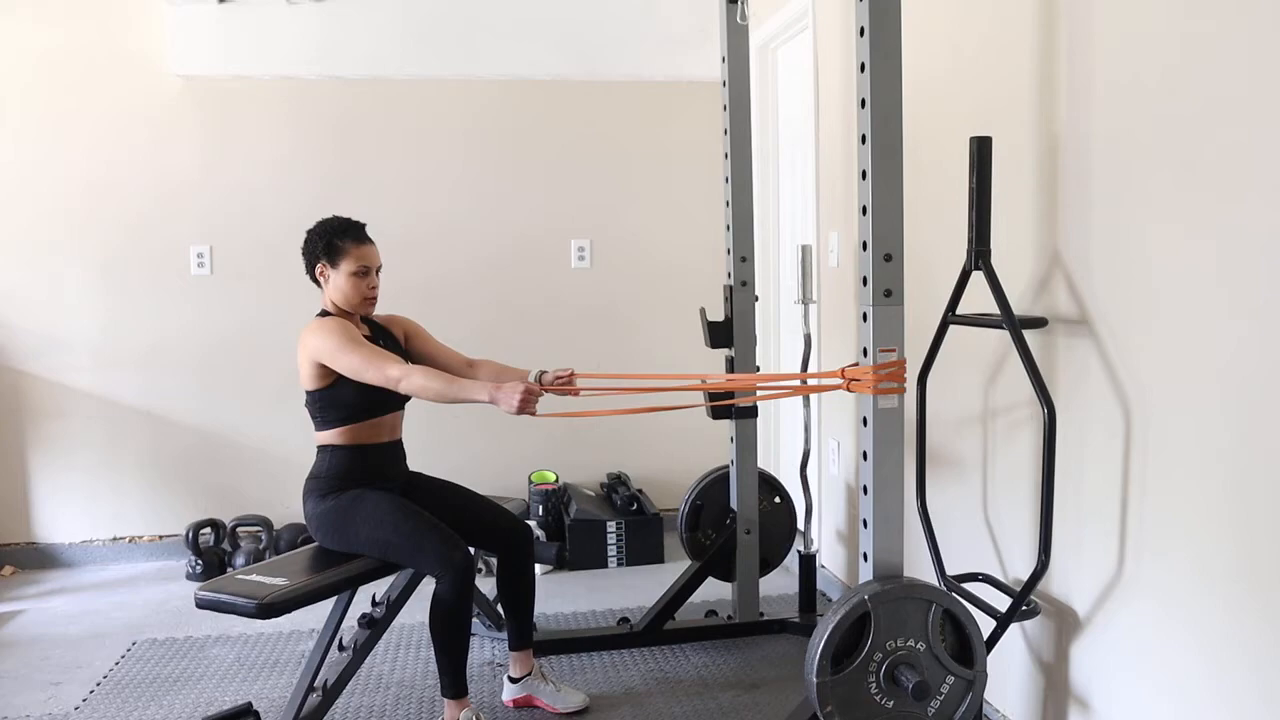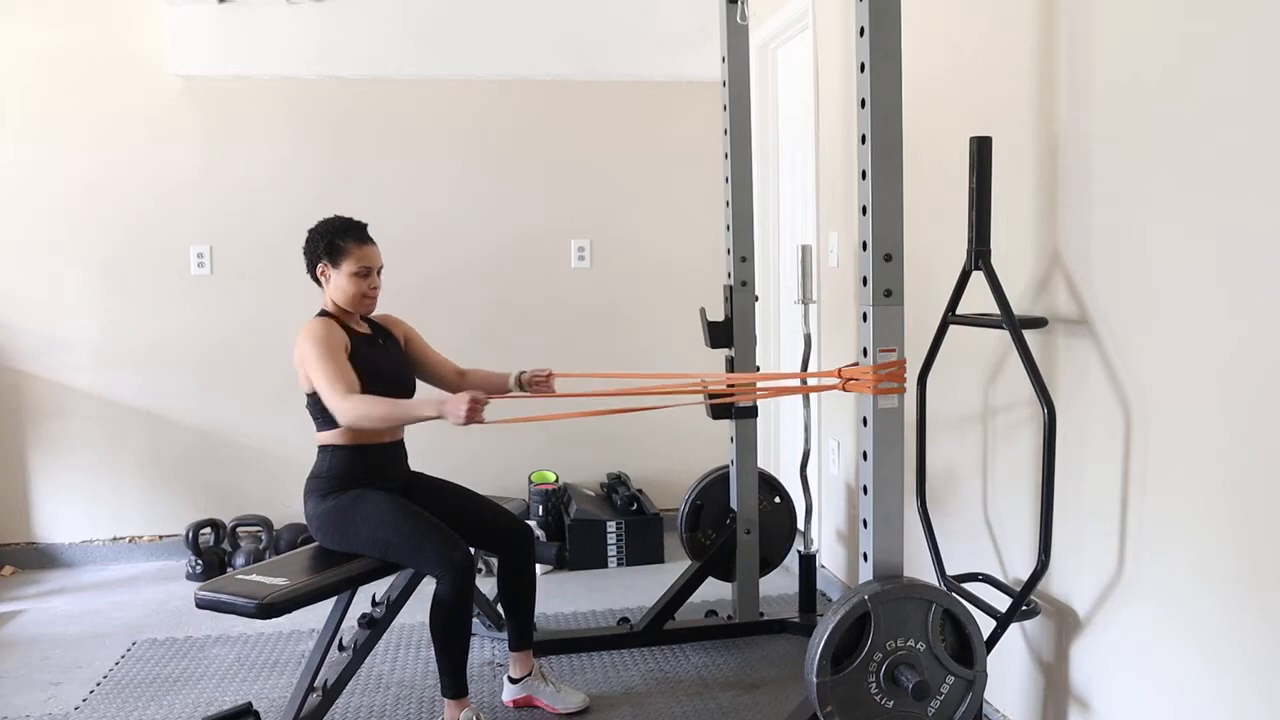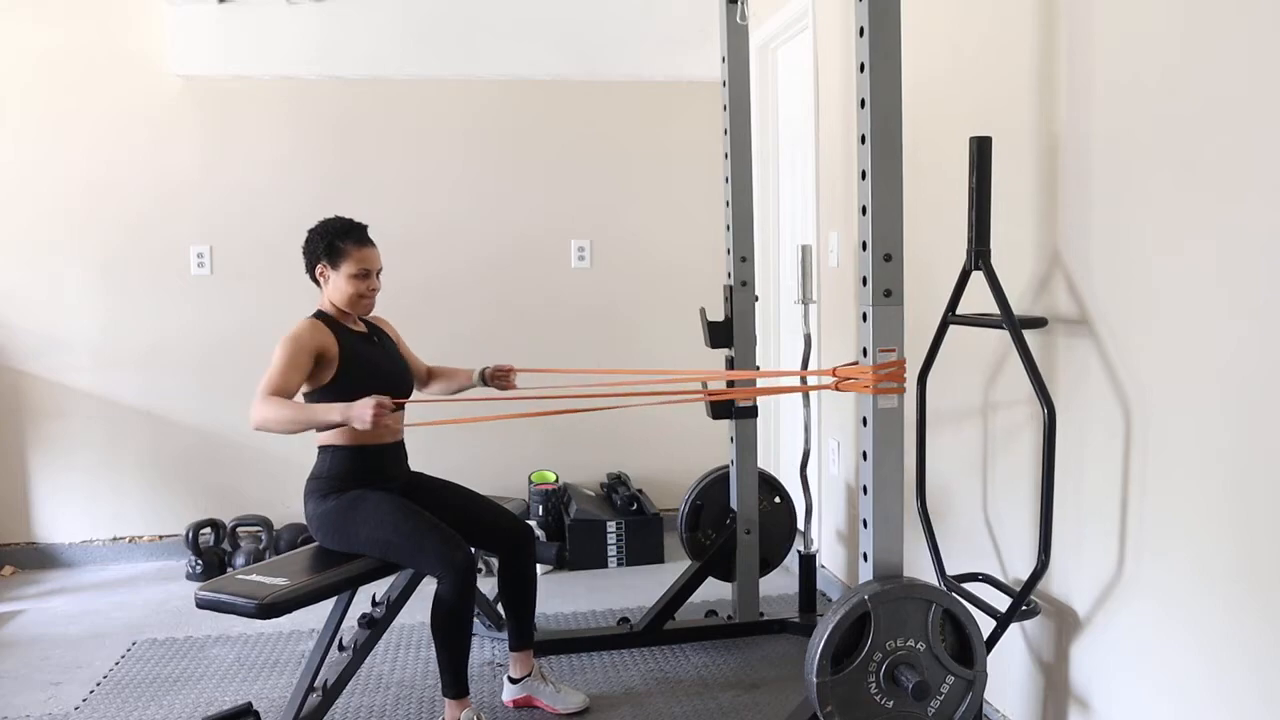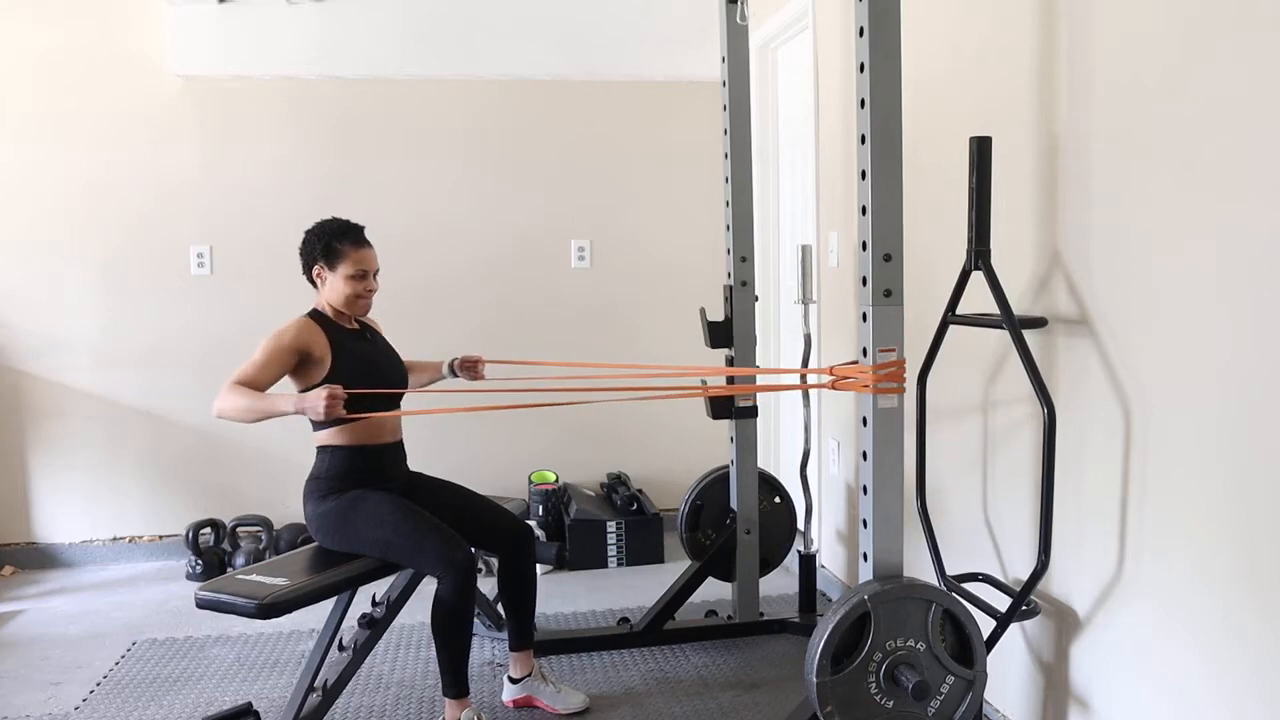
dt=0.2s
person 1, frame 1
left shoulder: (393, 327)
right shoulder: (323, 334)
left elbow: (466, 367)
right elbow: (403, 380)
left wrist: (536, 377)
right wrist: (493, 393)
left hip: (395, 479)
right hip: (340, 495)
left knee: (514, 535)
right knee: (453, 562)
left ankle: (522, 676)
person 1, frame 2
left shoulder: (391, 328)
right shoulder: (321, 334)
left elbow: (456, 378)
right elbow: (350, 411)
left wrist: (514, 382)
right wrist: (439, 408)
left hip: (397, 478)
right hip: (342, 494)
left knee: (515, 536)
right knee: (453, 562)
left ankle: (522, 677)
person 1, frame 3
left shoulder: (380, 329)
right shoulder: (310, 336)
left elbow: (424, 379)
right elbow: (263, 411)
left wrist: (480, 377)
right wrist: (345, 413)
left hip: (398, 479)
right hip: (343, 494)
left knee: (516, 536)
right knee: (455, 563)
left ankle: (522, 677)
person 1, frame 4
left shoulder: (368, 328)
right shoulder: (302, 335)
right elbow: (227, 401)
left wrist: (451, 369)
right wrist: (300, 403)
left hip: (396, 479)
right hip: (342, 494)
left knee: (515, 536)
right knee: (455, 562)
left ankle: (522, 677)
